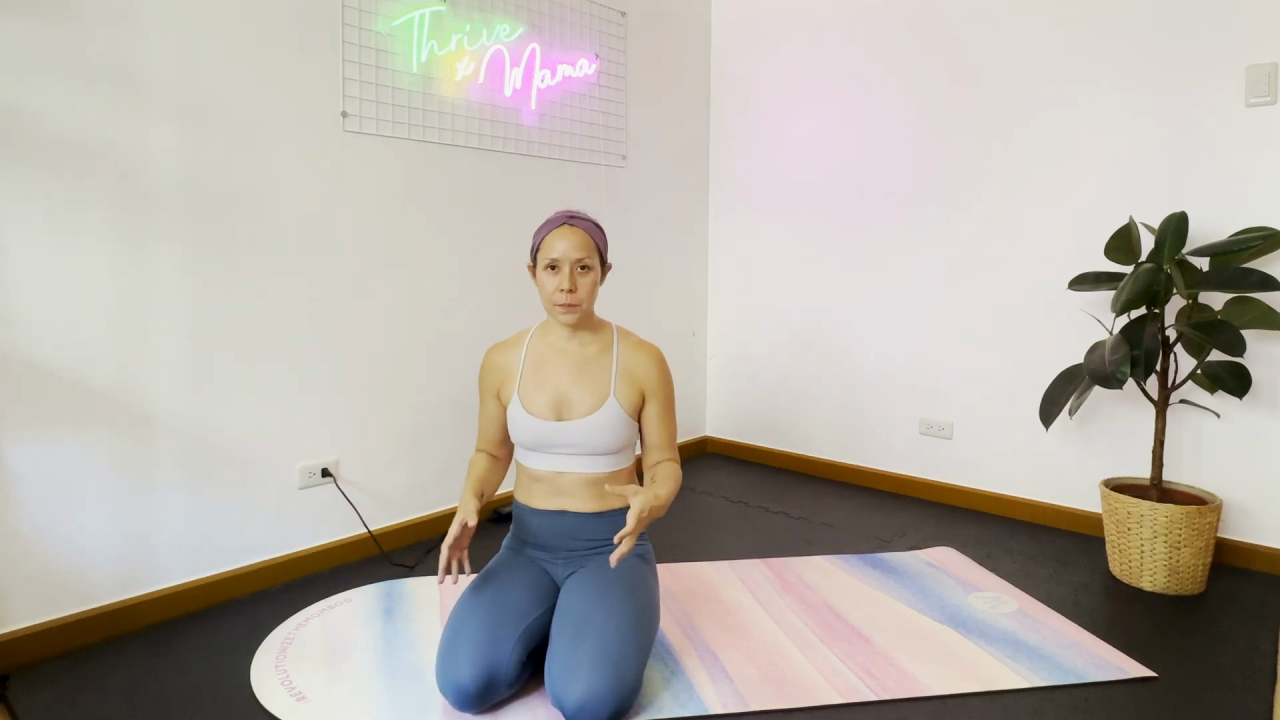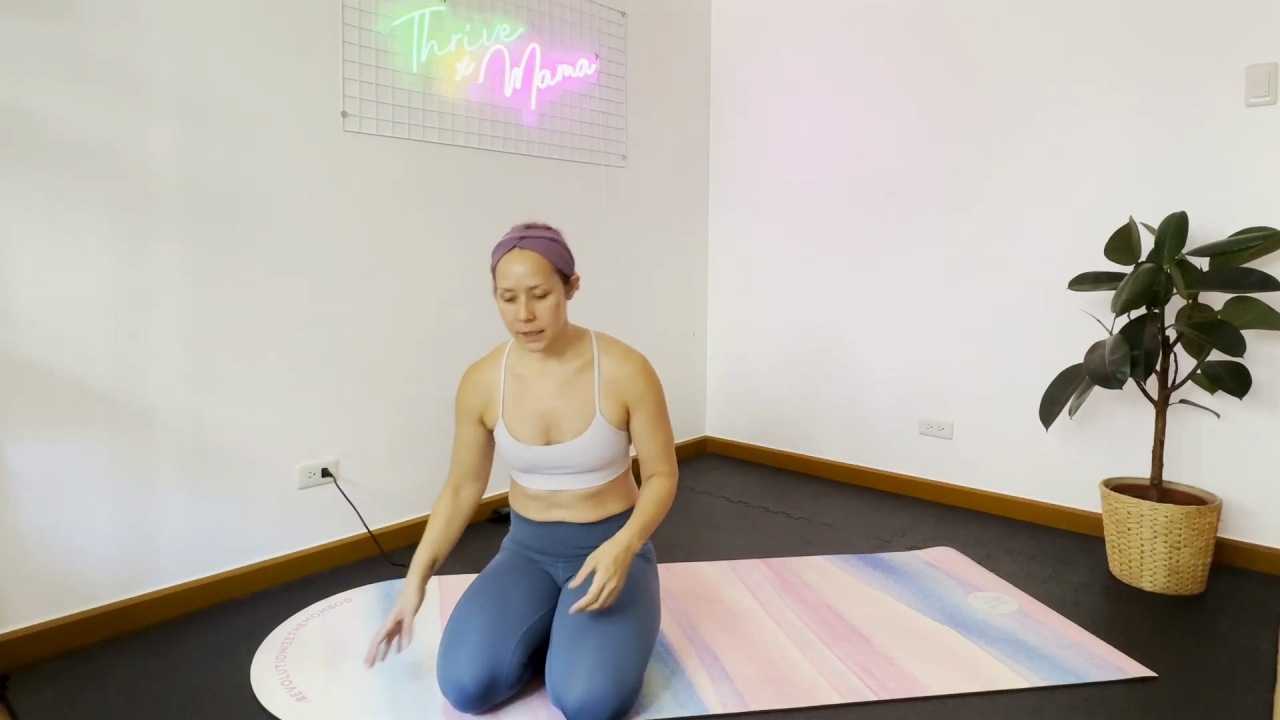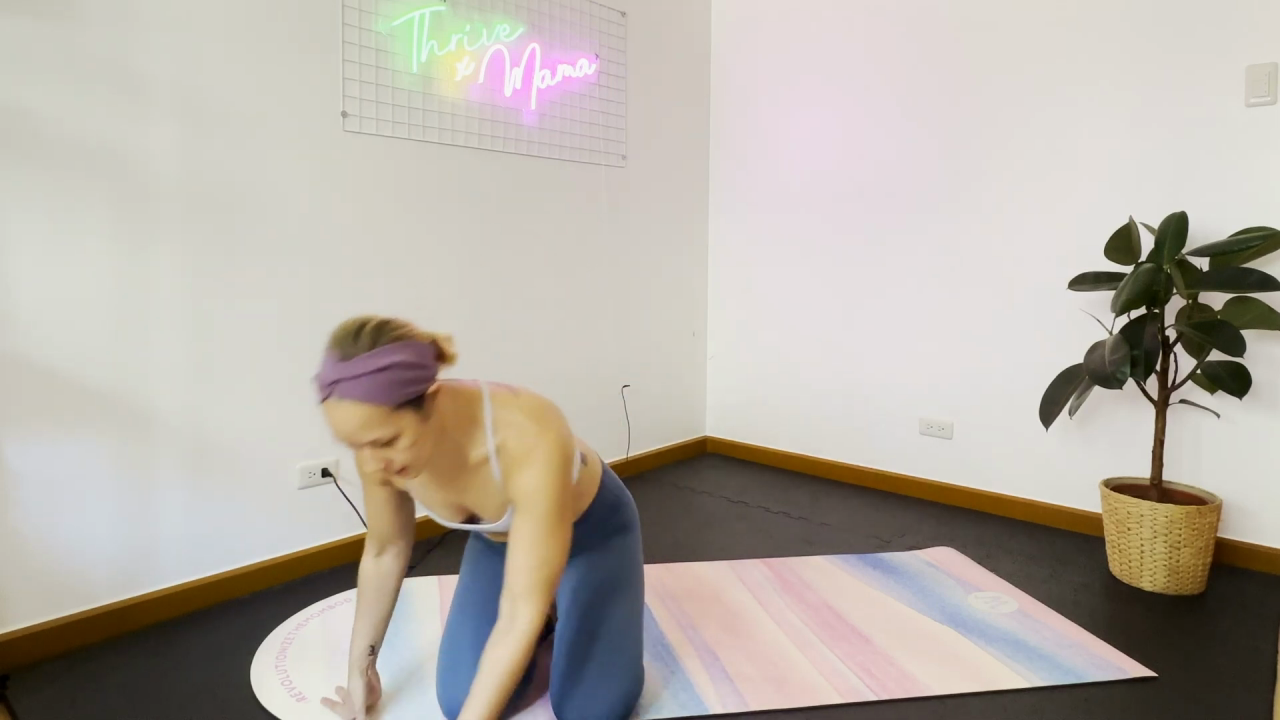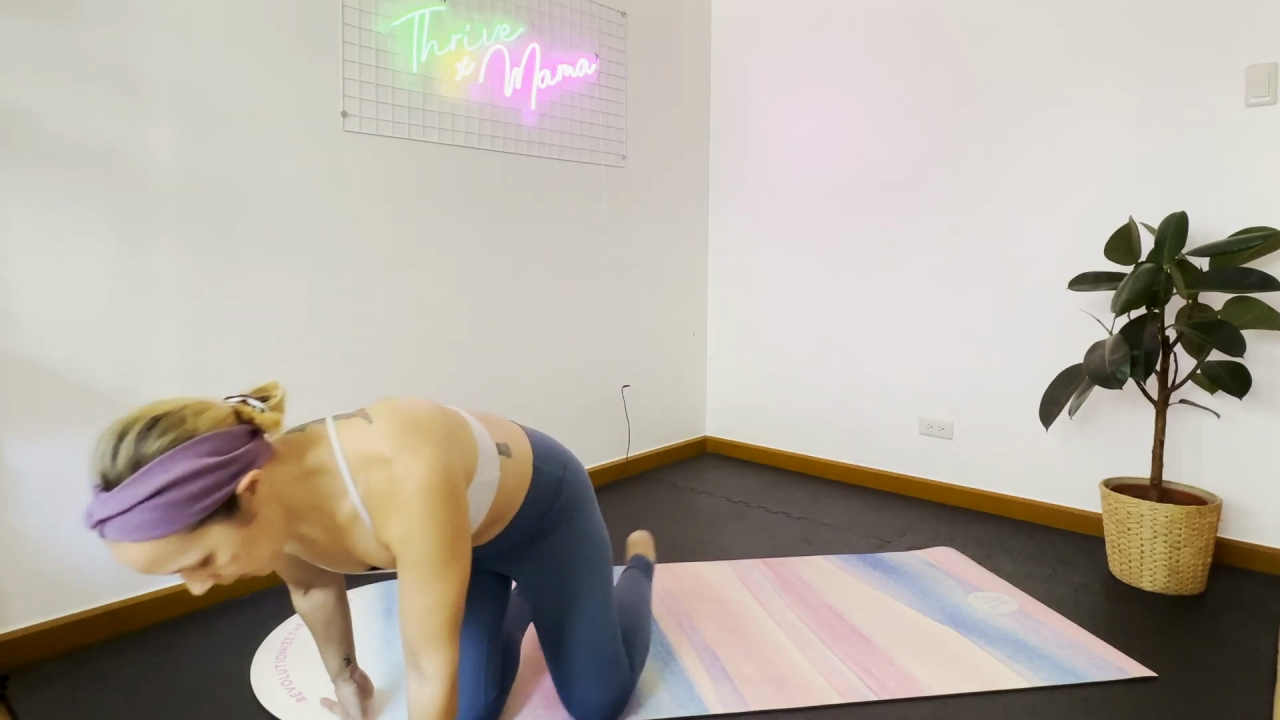
dt=0.5s
person 1, frame 1
left shoulder: (642, 361)
right shoulder: (502, 361)
left elbow: (664, 462)
left wrist: (653, 500)
right wrist: (470, 501)
left hip: (609, 548)
right hip: (528, 546)
left ankle: (603, 629)
right ankle: (551, 629)
person 1, frame 2
left shoulder: (622, 369)
right shoulder: (481, 380)
left elbow: (661, 476)
right elbow: (462, 485)
left wrist: (618, 548)
right wrist: (416, 579)
left hip: (614, 548)
right hip: (529, 547)
left ankle: (586, 622)
right ankle: (555, 626)
person 1, frame 3
left shoulder: (530, 440)
right shoulder: (380, 451)
left elbow: (522, 613)
right elbow: (383, 553)
right wrist: (359, 669)
left hip: (594, 533)
right hip: (497, 543)
left ankle: (574, 616)
right ankle: (550, 619)
person 1, frame 4
left shoulder: (403, 475)
right shoulder: (259, 503)
left elbow: (436, 670)
right elbow: (315, 586)
left hip: (543, 507)
right hip: (458, 528)
left ankle: (637, 562)
right ankle: (525, 603)
